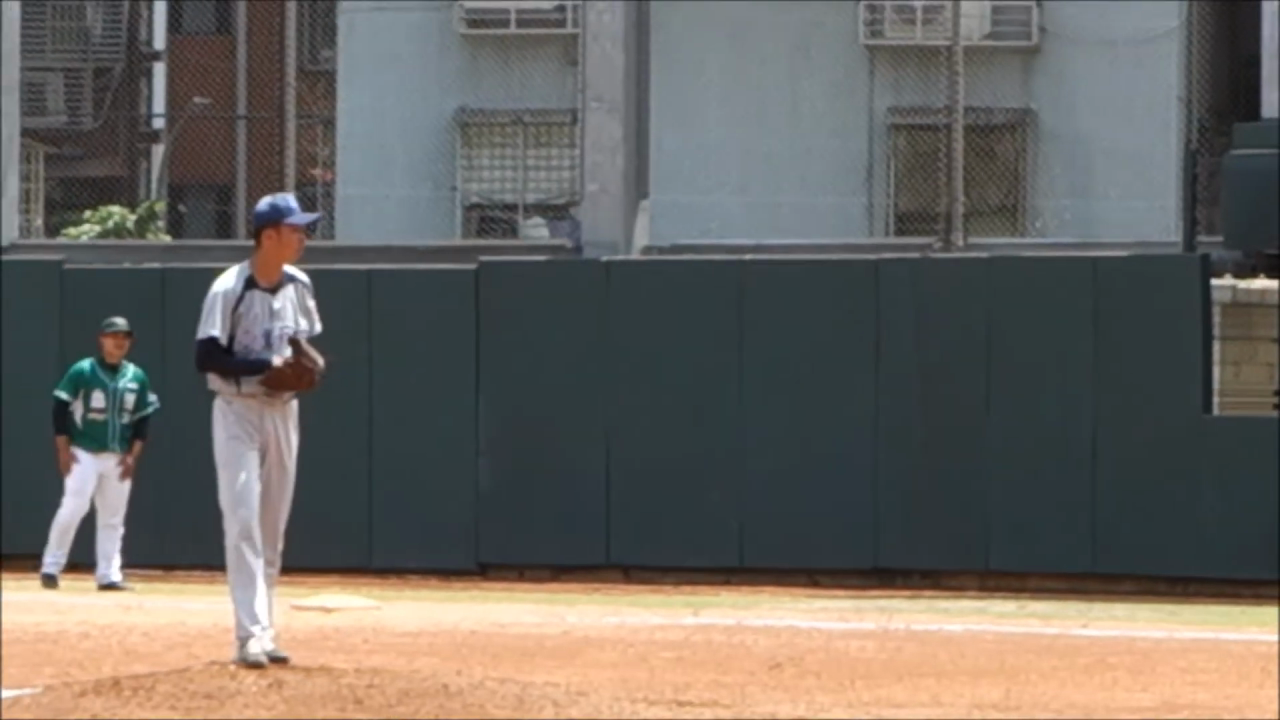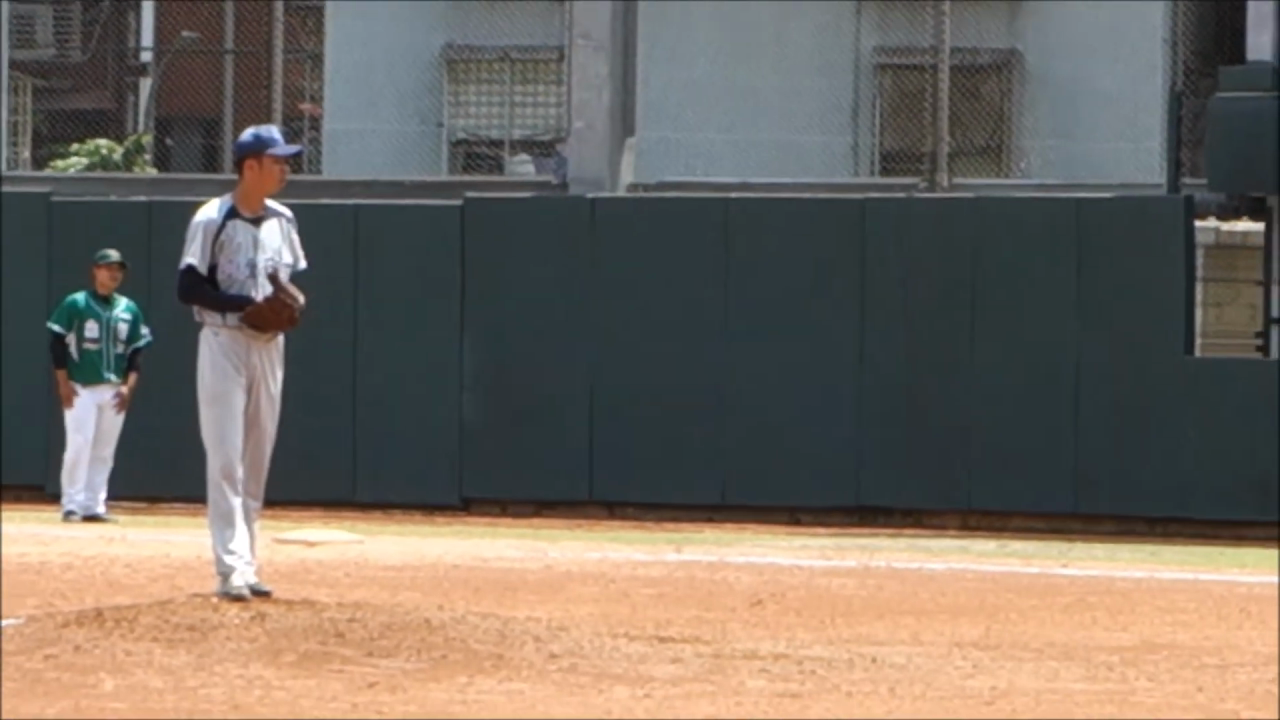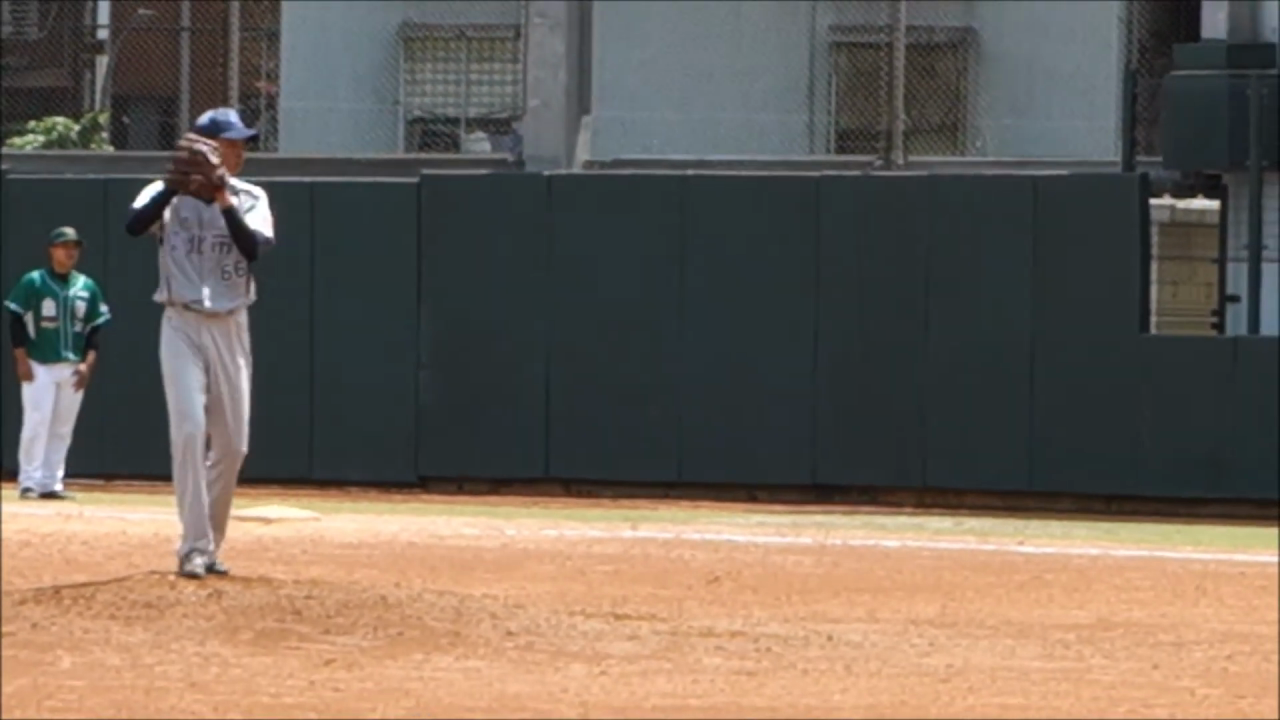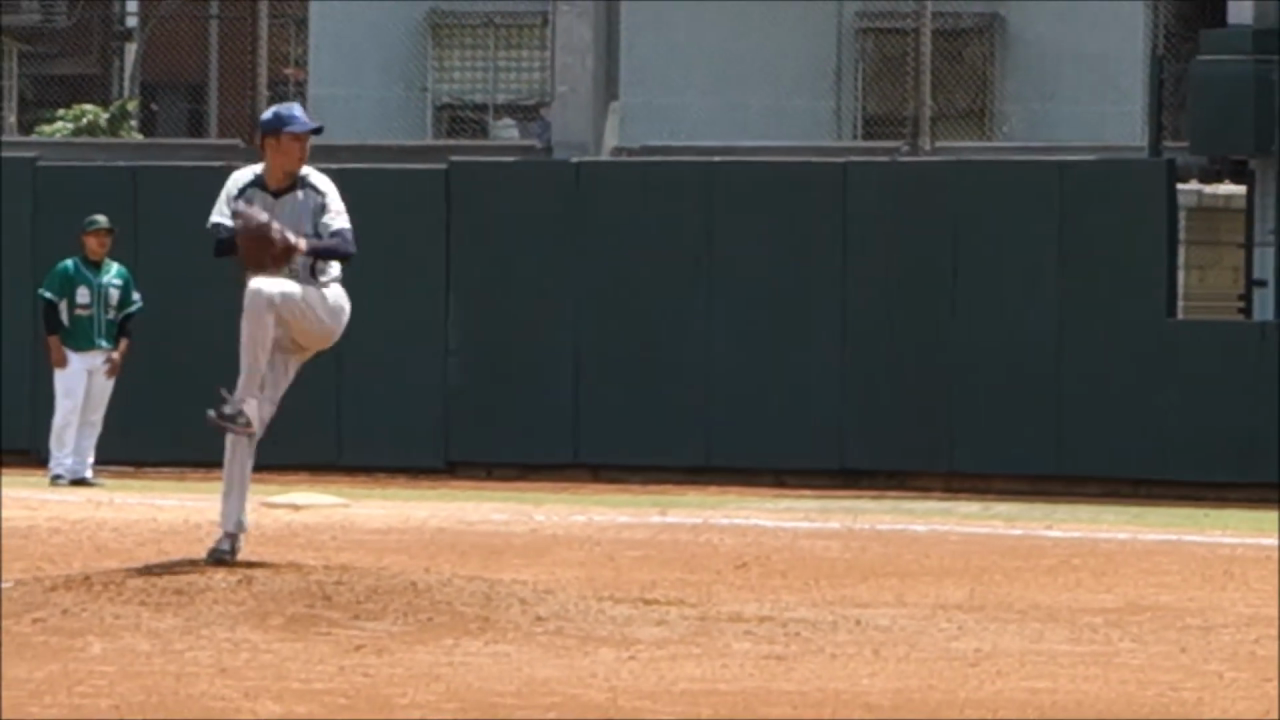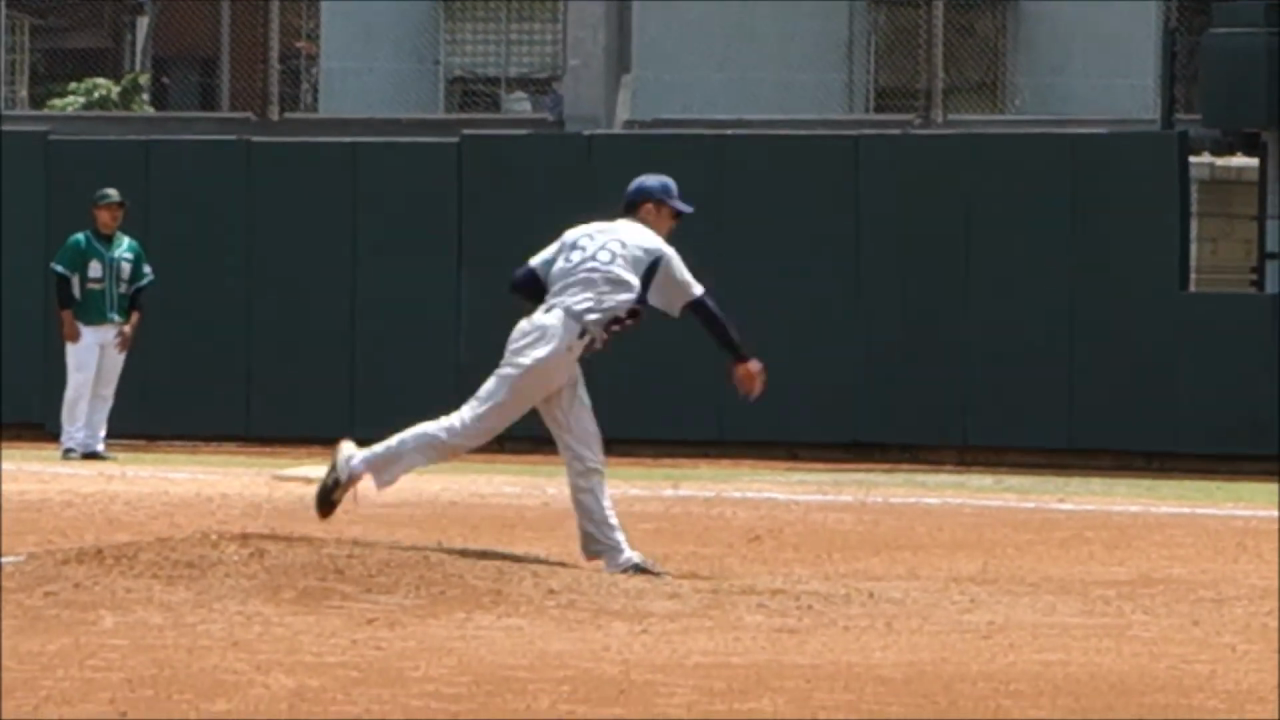
dt=0.7s
person 1, frame 1
left shoulder: (299, 285)
right shoulder: (228, 289)
right elbow: (206, 358)
right wrist: (265, 366)
left hip: (283, 412)
right hip: (237, 412)
left knee: (272, 529)
right knee: (244, 523)
left ankle: (263, 631)
right ankle: (251, 634)
person 1, frame 2
left shoulder: (283, 220)
right shoulder: (212, 219)
right elbow: (188, 289)
right wrist: (247, 303)
left hip: (269, 347)
right hip: (224, 345)
left knee: (257, 461)
right knee: (226, 460)
left ankle: (245, 566)
right ankle: (232, 569)
person 1, frame 3
left shoulder: (249, 198)
right shoulder: (167, 191)
left elbow: (255, 252)
right elbow: (133, 226)
left wrist: (224, 204)
right wrist: (175, 188)
left hip: (231, 328)
right hip: (181, 327)
left knee: (232, 444)
right knee: (189, 433)
left ankle: (210, 544)
right ankle: (195, 547)
person 1, frame 4
left shoulder: (319, 188)
right shoulder: (241, 185)
left elbow: (344, 246)
right elbow: (221, 238)
left wrist: (306, 247)
left hip: (322, 306)
right hip: (271, 321)
left knee: (260, 290)
right knee: (244, 427)
left ankle: (244, 407)
right ankle: (230, 530)
person 1, frame 5
left shoulder: (582, 234)
right shoulder: (657, 251)
left elbow: (522, 280)
right elbow: (701, 307)
right wrist: (741, 358)
left hip: (556, 356)
right hip: (549, 346)
left knee: (586, 459)
right knee: (465, 429)
left ankle: (617, 555)
right ankle: (355, 463)
person 2, frame 1
left shoulder: (137, 377)
right shoulder: (82, 370)
left elbow: (143, 419)
right elbow: (60, 410)
left wrist: (133, 455)
right wrist: (63, 450)
left hip: (118, 458)
right hip: (83, 454)
left knee: (113, 518)
right knee: (72, 509)
left ankle: (109, 575)
right ankle: (51, 566)
person 2, frame 2
left shoulder: (130, 309)
right shoulder: (75, 303)
left elbow: (136, 351)
right elbow: (57, 343)
left wrist: (129, 385)
right wrist: (63, 382)
left hip: (115, 390)
right hip: (81, 388)
left knee: (104, 451)
right knee: (78, 447)
left ankle: (93, 506)
right ankle: (72, 505)
person 2, frame 3
left shoulder: (88, 287)
right shoulder: (33, 282)
left elbow: (95, 329)
right elbow: (16, 322)
left wrist: (88, 363)
right wrist: (21, 360)
left hip: (73, 368)
right hip: (39, 366)
left knee: (62, 429)
right knee: (36, 425)
left ankle: (51, 483)
right ankle: (29, 482)
person 2, frame 4
left shoulder: (121, 274)
right shoulder: (66, 269)
left elbow: (128, 316)
right elbow: (50, 309)
left wrist: (120, 351)
right wrist: (55, 347)
left hip: (105, 356)
right hip: (71, 353)
left knee: (93, 417)
right knee: (67, 412)
left ankle: (81, 470)
right ankle: (59, 469)
person 2, frame 5
left shoulder: (132, 248)
right shoulder: (78, 243)
left elbow: (139, 290)
right elbow: (62, 283)
left wrist: (131, 325)
right wrist: (68, 322)
left hip: (116, 330)
right hip: (84, 327)
left knee: (105, 390)
right knee: (79, 385)
left ankle: (93, 443)
right ankle: (71, 442)
